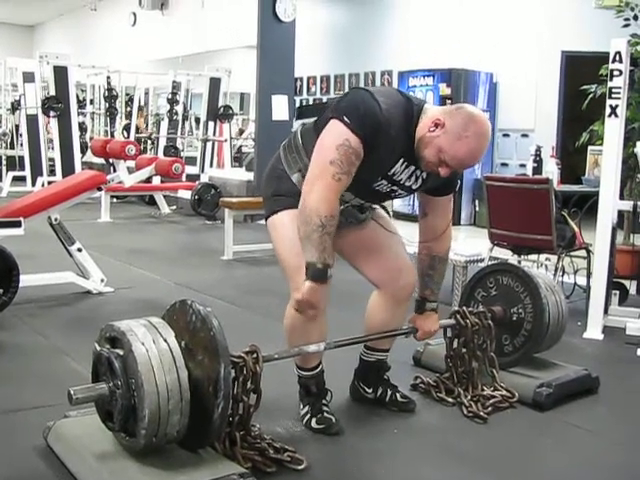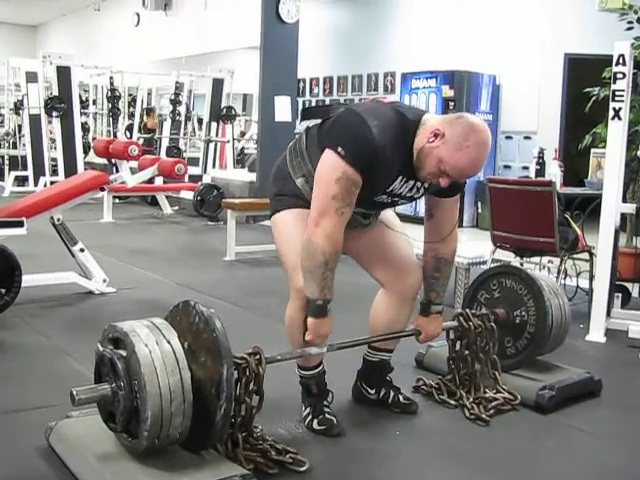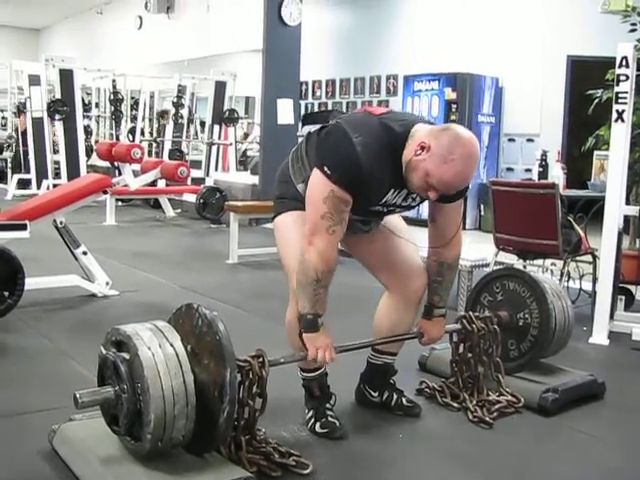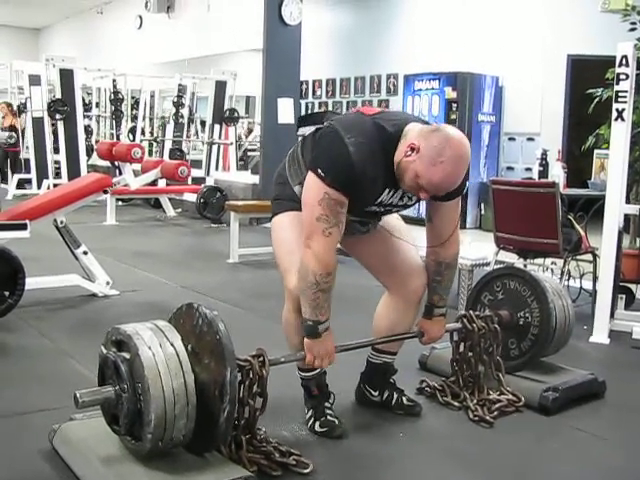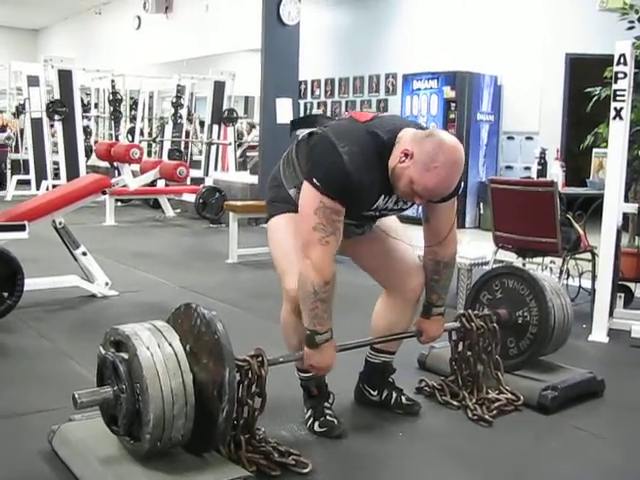
dt=0.3s
person 1, frame 1
left shoulder: (444, 164)
right shoulder: (372, 112)
left elbow: (435, 237)
right elbow: (319, 193)
left wrist: (428, 307)
right wrist: (317, 276)
left hip: (353, 201)
right hip: (296, 187)
left knee: (401, 279)
right knee: (308, 291)
left ankle: (369, 379)
right ankle: (312, 392)
person 1, frame 2
left shoulder: (450, 161)
right shoulder: (367, 133)
left elbow: (441, 238)
right elbow: (324, 227)
left wrist: (432, 309)
right wrist: (319, 310)
left hip: (362, 202)
right hip: (302, 188)
left knee: (407, 278)
right knee: (307, 287)
left ankle: (371, 380)
right ankle: (314, 393)
person 1, frame 3
left shoulder: (449, 166)
right shoulder: (355, 149)
left elbow: (445, 243)
right elbow: (320, 245)
left wrist: (436, 312)
right wrist: (314, 326)
left hip: (368, 206)
right hip: (303, 193)
left knee: (413, 281)
right knee: (306, 287)
left ankle: (375, 382)
right ankle: (316, 395)
person 1, frame 4
left shoulder: (443, 166)
right shoulder: (348, 150)
left elbow: (444, 242)
right elbow: (318, 248)
left wrist: (435, 312)
right wrist: (317, 330)
left hip: (366, 207)
right hip: (301, 193)
left knee: (412, 281)
right knee: (300, 288)
left ankle: (375, 382)
right ankle: (316, 394)
person 1, frame 5
left shoulder: (437, 168)
right shoulder: (343, 159)
left elbow: (441, 242)
right elbow: (318, 259)
left wrist: (434, 311)
right wrist: (319, 340)
left hip: (362, 207)
right hip: (296, 196)
left knee: (411, 280)
right knee: (299, 288)
left ankle: (374, 381)
right ankle: (314, 394)
